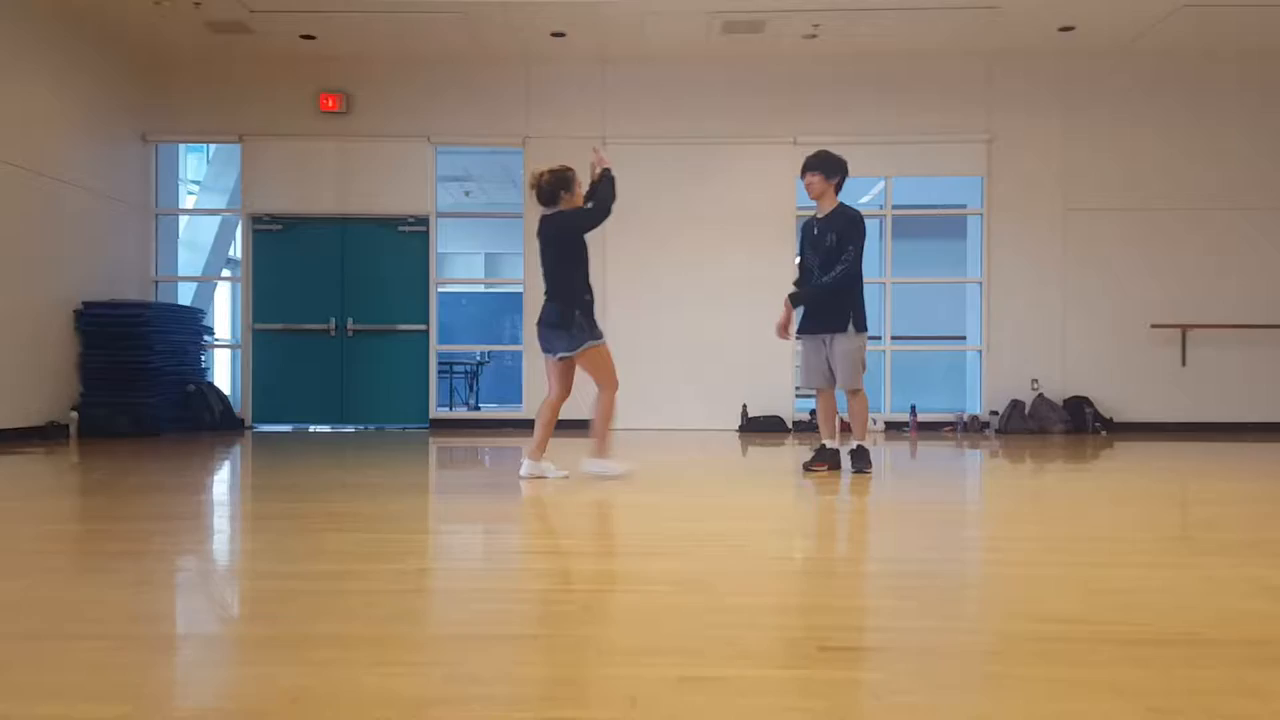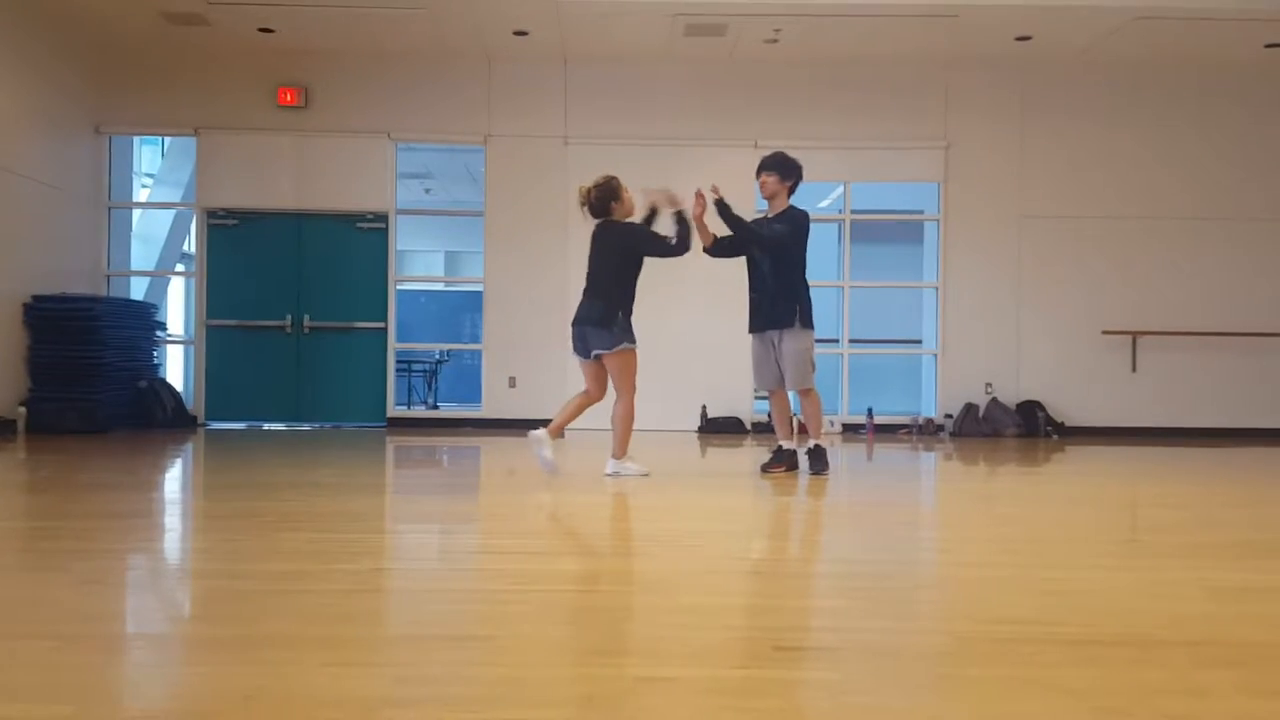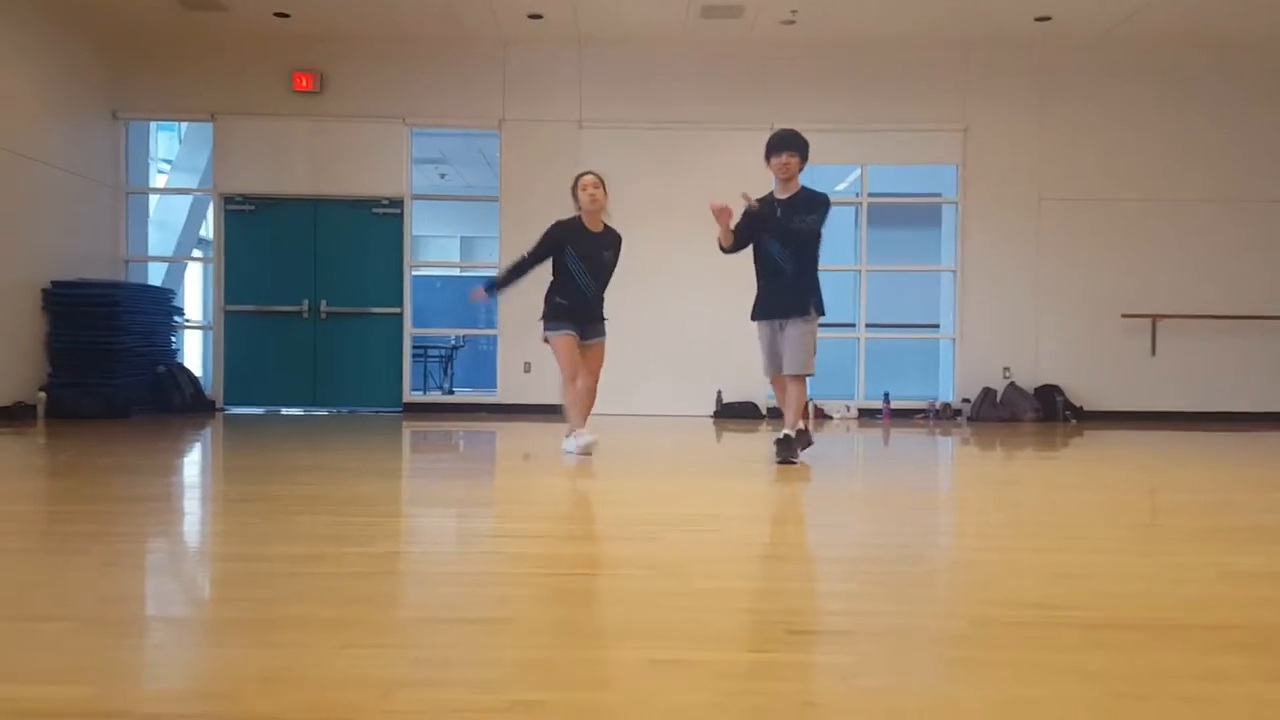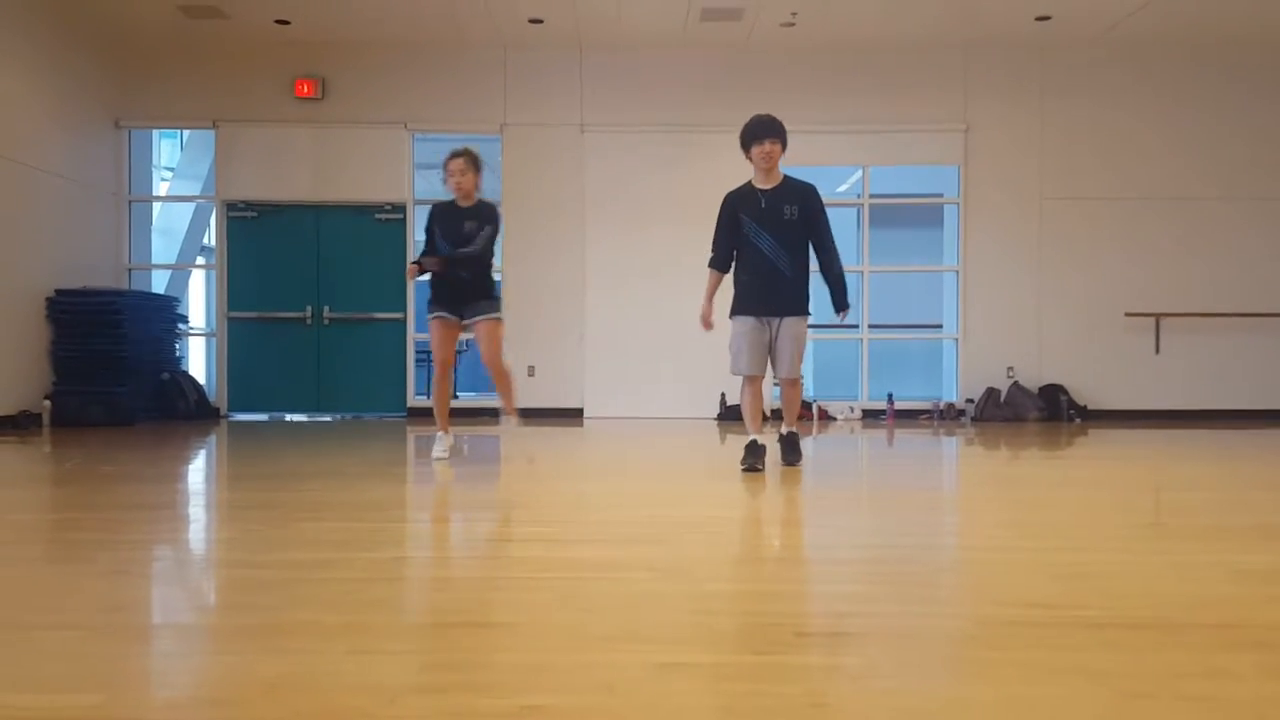
dt=0.7s
person 1, frame 1
left shoulder: (851, 219)
right shoulder: (808, 227)
left elbow: (846, 271)
left wrist: (798, 299)
right wrist: (788, 311)
left hip: (845, 318)
right hip: (813, 320)
left knee: (852, 386)
right knee: (821, 387)
left ankle: (860, 448)
right ankle: (829, 449)
person 1, frame 2
left shoulder: (797, 219)
right shoulder: (755, 227)
left elbow: (766, 241)
right elbow: (717, 248)
left wrist: (723, 209)
right wrist: (699, 220)
left hip: (793, 315)
right hip: (762, 316)
left knee: (803, 385)
right knee: (773, 387)
left ankle: (816, 448)
right ankle: (785, 450)
person 1, frame 3
left shoulder: (816, 202)
right shoulder: (757, 208)
left elbow: (802, 235)
right elbow: (733, 245)
left wrist: (762, 219)
right wrist: (724, 229)
left hip: (802, 302)
right hip: (767, 304)
left knee: (796, 372)
right knee: (776, 375)
left ankle: (788, 436)
right ankle: (800, 429)
person 1, frame 4
left shoulder: (804, 194)
right shoulder: (735, 201)
left elbow: (824, 247)
right elbow: (721, 255)
left wrist: (839, 296)
right wrist: (708, 300)
left hip: (792, 304)
right hip: (748, 305)
left knee: (790, 377)
right knee: (751, 375)
left ankle: (789, 433)
right ankle: (754, 443)
person 2, frame 1
left shoulder: (550, 225)
right shoulder: (564, 224)
left elbow: (588, 209)
right elbow: (603, 206)
left wrist: (597, 178)
right wrist: (605, 171)
left hip: (552, 319)
right hip: (573, 319)
left knee: (558, 393)
right knee: (608, 385)
left ankle: (534, 460)
right ankle: (598, 457)
person 2, frame 2
left shoulder: (606, 232)
right shoulder: (628, 233)
right elbow: (679, 246)
left wrist: (654, 209)
right wrist: (679, 212)
left hip: (586, 320)
right hip: (610, 321)
left knee: (593, 391)
right knee: (626, 392)
left ankle: (547, 434)
right ankle: (618, 460)
person 2, frame 3
left shoulder: (613, 239)
right shoulder: (563, 231)
right elbow: (529, 261)
right wrist: (492, 288)
left hip: (592, 317)
right hip: (561, 314)
left knee: (591, 380)
right knee: (569, 375)
left ankle: (573, 437)
right ankle: (578, 432)
person 2, frame 4
left shoulder: (487, 212)
right shoulder: (438, 212)
left elbow: (481, 251)
right elbow: (430, 252)
left wrist: (445, 260)
right wrist: (417, 266)
left hip: (481, 297)
right hip: (444, 297)
left knee: (493, 363)
right knee: (441, 366)
left ankle: (510, 414)
right ankle: (443, 433)
